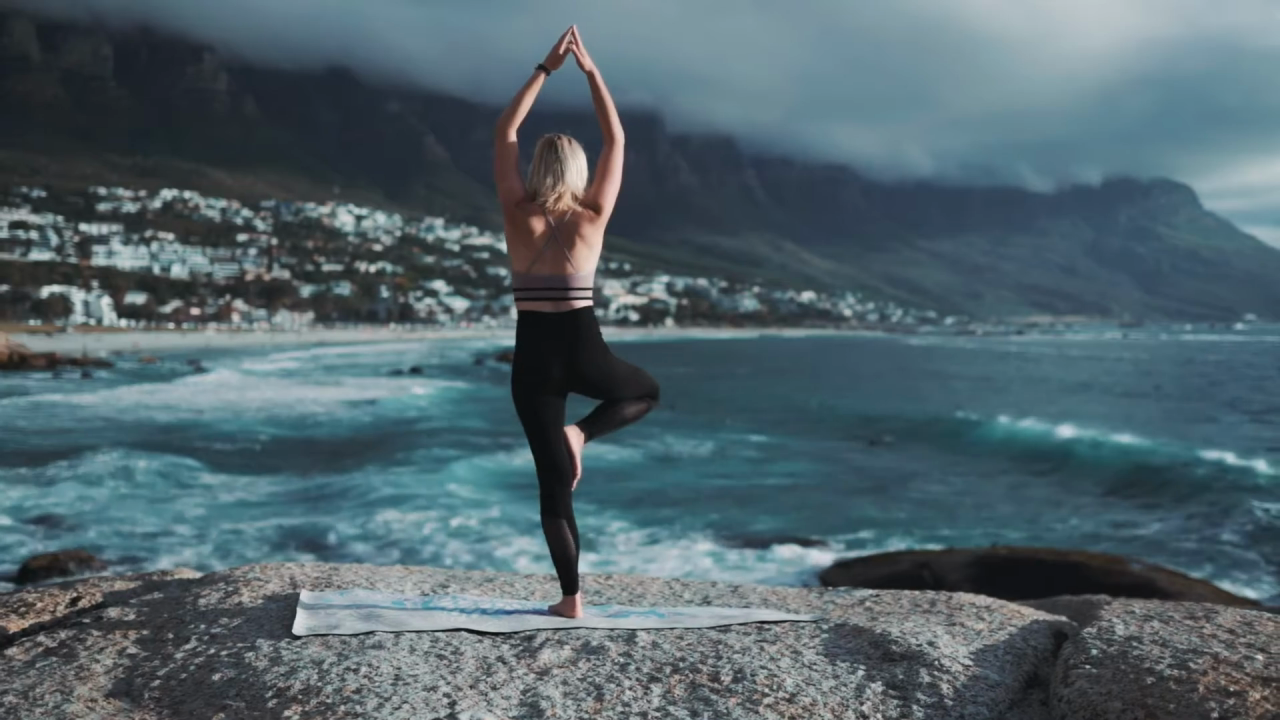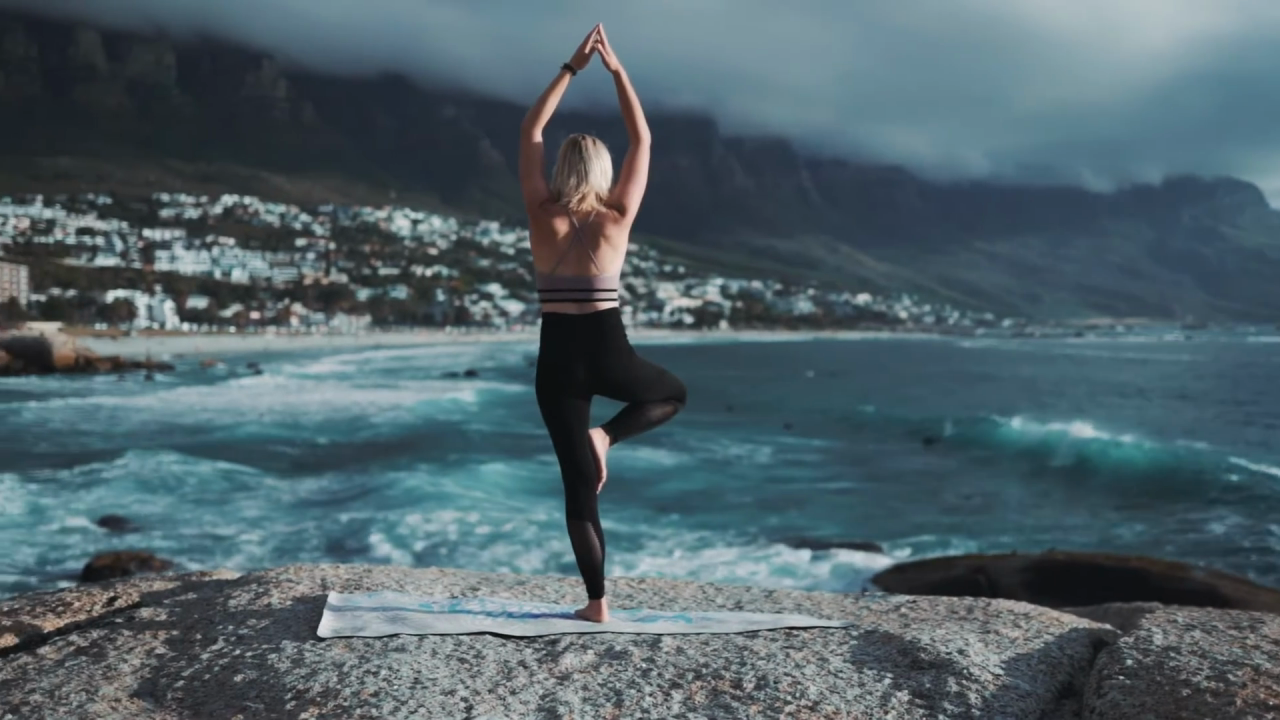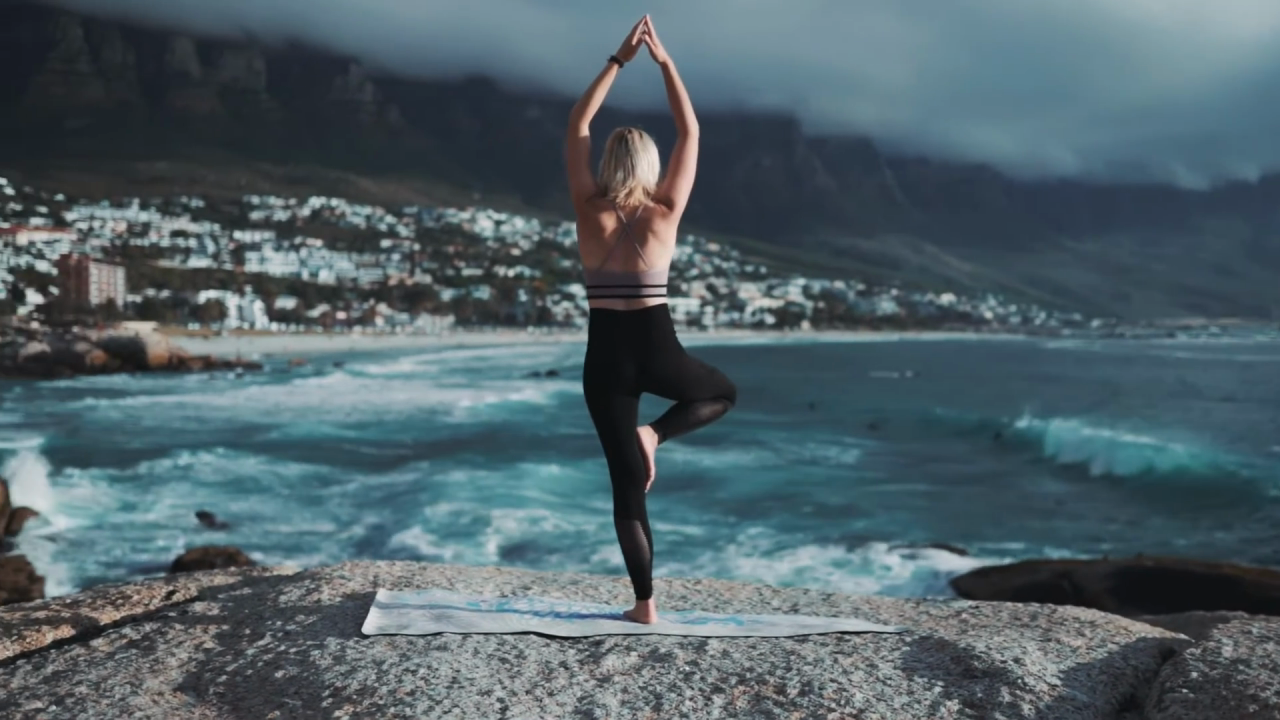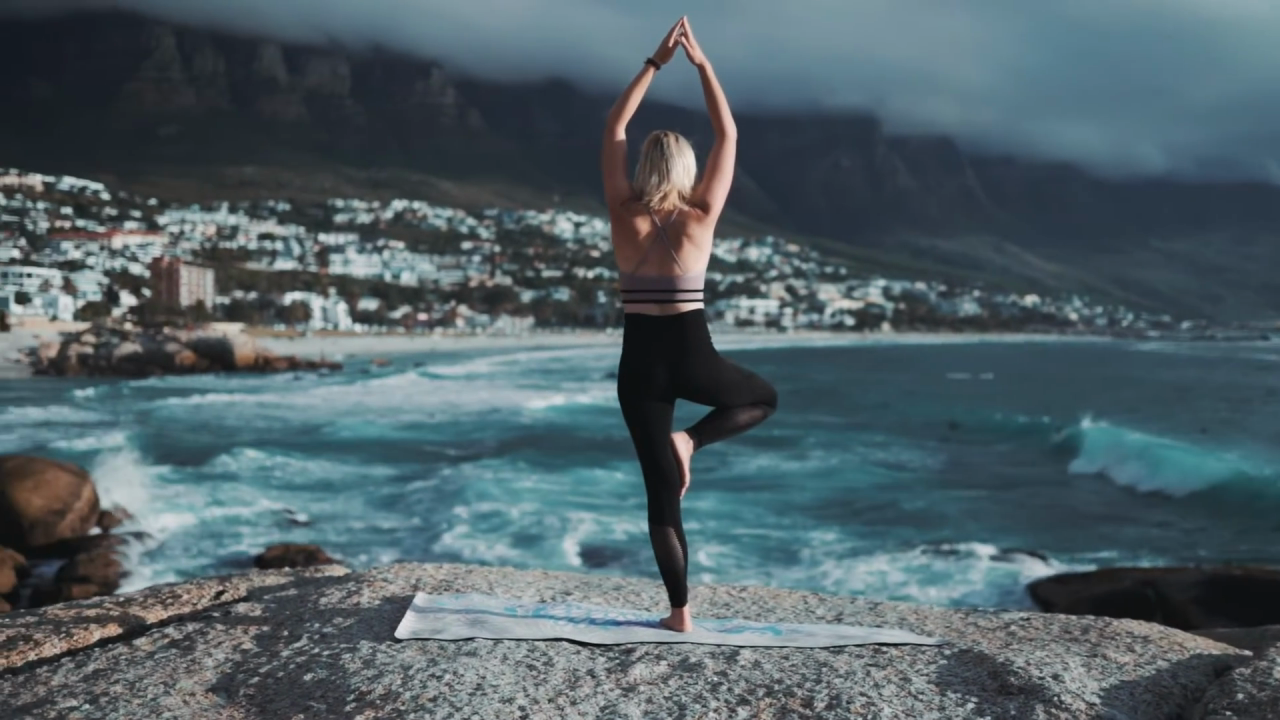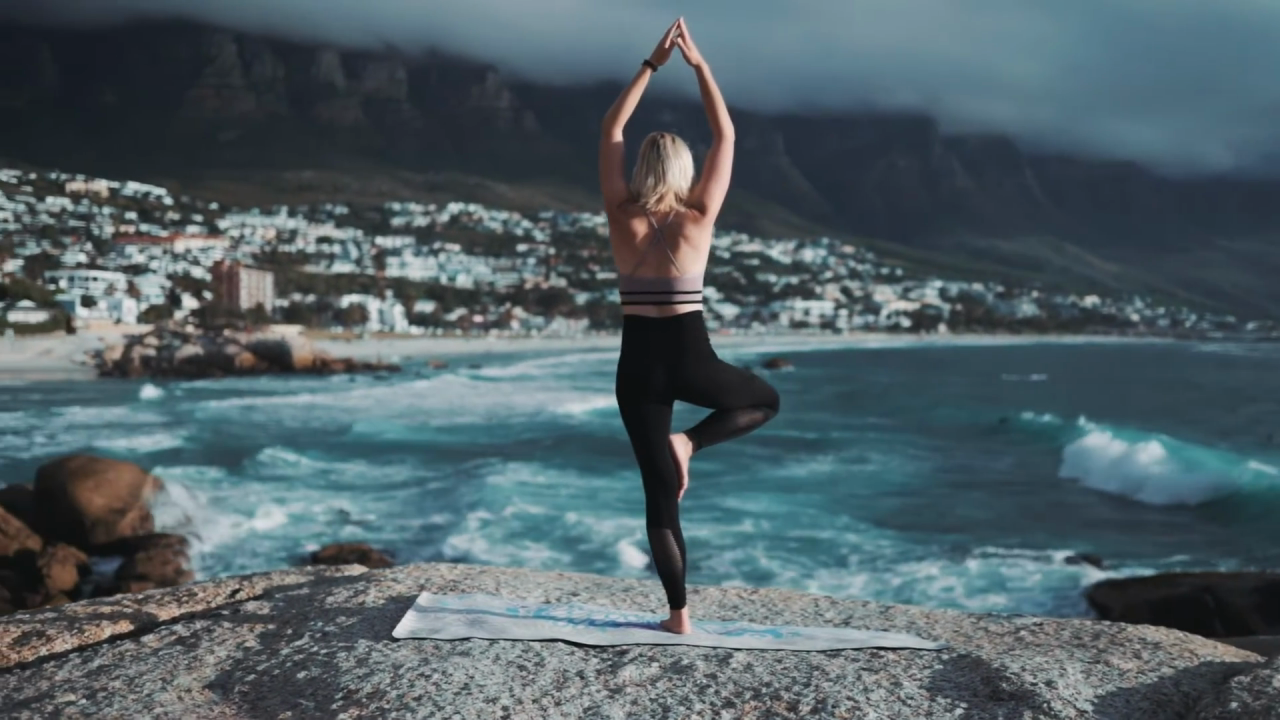
dt=1s
person 1, frame 1
left shoulder: (517, 215)
right shoulder: (593, 218)
left elbow: (505, 133)
right elbow: (616, 138)
left wrist: (545, 69)
right wrist: (589, 69)
left hip: (533, 358)
right hip: (584, 352)
left knee: (553, 485)
right knee: (647, 392)
left ankle: (572, 599)
right ankle: (582, 433)
person 1, frame 2
left shoulder: (542, 217)
right shoulder: (617, 219)
left elbow: (530, 132)
right elbow: (642, 138)
left wrist: (571, 68)
right wrist: (615, 68)
left hip: (558, 361)
right hip: (609, 355)
left knee: (578, 487)
right knee: (674, 393)
left ankle: (597, 604)
right ankle: (607, 436)
person 1, frame 3
left shoulder: (589, 212)
right shoulder: (665, 213)
left elbow: (577, 125)
right elbow: (689, 130)
left wrist: (619, 59)
right wrist: (662, 59)
left hip: (606, 358)
right hip: (657, 352)
left knee: (627, 487)
right knee: (723, 392)
left ankle: (645, 605)
right ankle: (656, 434)
person 1, frame 4
left shoulder: (624, 216)
right shoulder: (700, 218)
left elbow: (613, 130)
right elbow: (727, 134)
left wrist: (654, 63)
right wrist: (700, 62)
left hip: (639, 363)
right hip: (691, 357)
left knee: (661, 493)
right knee: (763, 397)
left ankle: (680, 613)
right ankle: (691, 440)
person 1, frame 5
left shoulder: (621, 218)
right shoulder: (698, 219)
left elbow: (610, 131)
right elbow: (725, 135)
left wrist: (651, 64)
right wrist: (697, 63)
left hip: (638, 365)
right hip: (690, 360)
left knee: (660, 495)
right knee: (765, 400)
left ankle: (679, 616)
right ankle: (690, 442)
